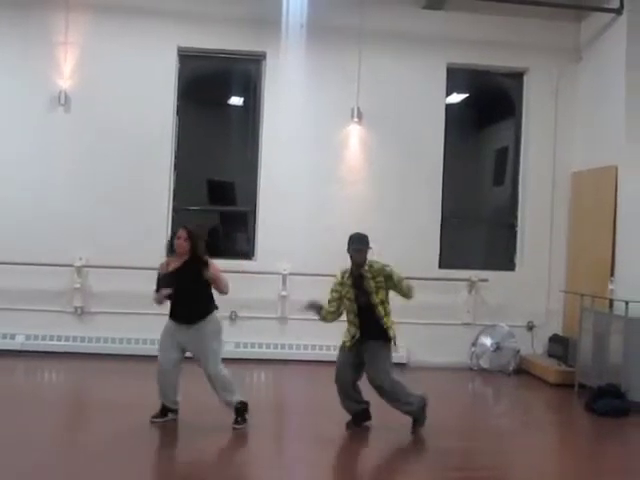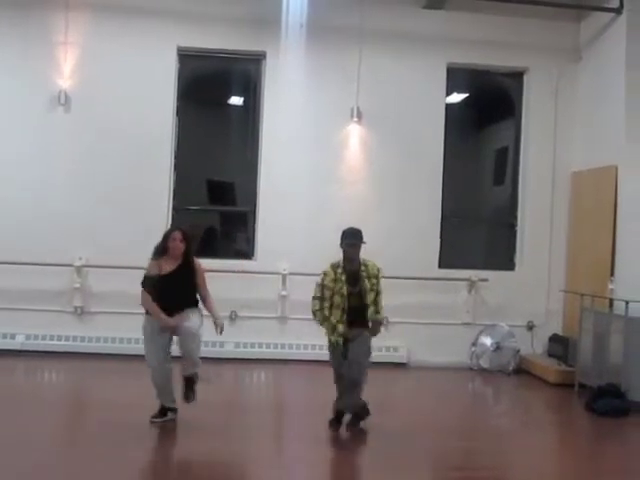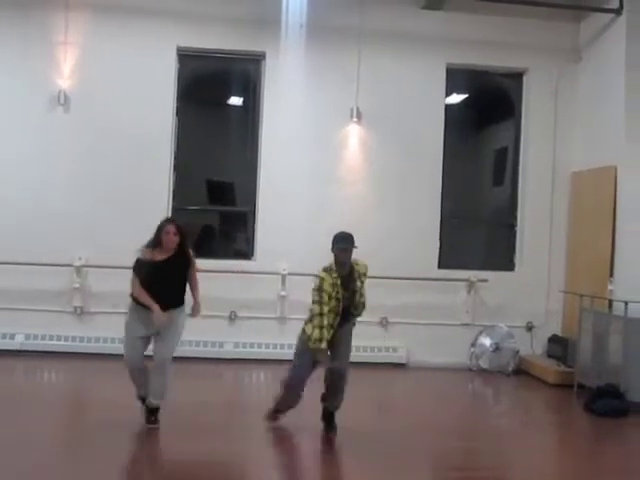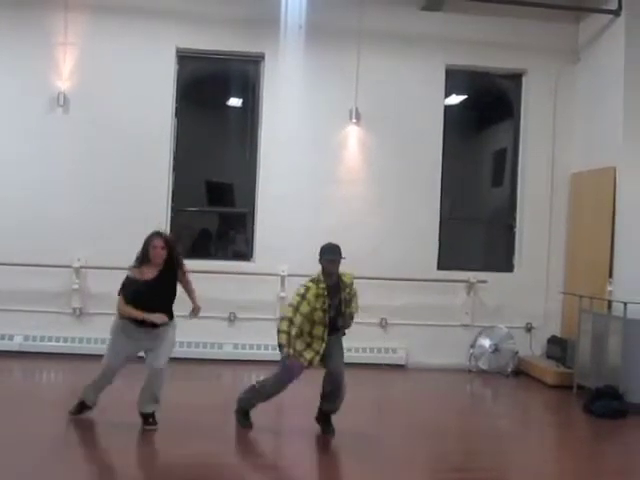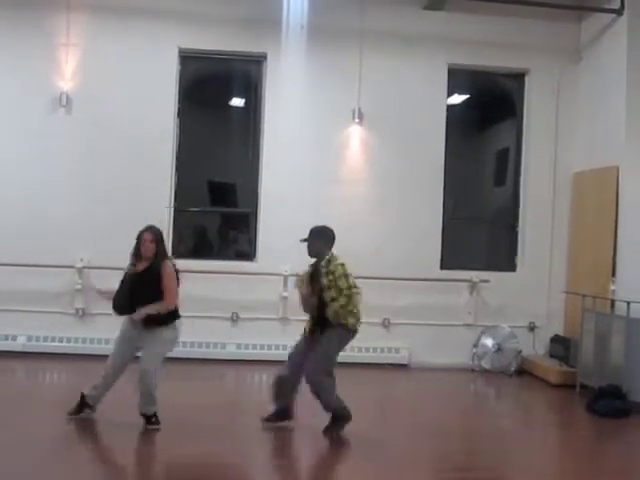
dt=0.2s
person 1, frame 1
left shoulder: (381, 271)
right shoulder: (341, 280)
left elbow: (407, 292)
right elbow: (331, 314)
left wrist: (394, 278)
right wrist: (319, 308)
left hip: (379, 335)
right hip: (355, 336)
left knee: (379, 378)
right knee: (343, 376)
left ankle: (416, 406)
right ankle: (360, 412)
person 1, frame 2
left shoulder: (373, 270)
right shoulder: (330, 274)
left elbow: (376, 297)
right elbow: (318, 310)
left wrist: (377, 321)
right wrist: (342, 330)
left hip: (362, 327)
right hip: (337, 329)
left knee: (355, 366)
right knee: (343, 372)
left ankle: (344, 409)
right ankle: (358, 407)
person 1, frame 3
left shoulder: (360, 269)
right shoulder: (325, 278)
right elbow: (318, 313)
left wrist: (360, 305)
right wrist: (319, 347)
left hip: (343, 325)
right hip: (319, 327)
left knee: (338, 370)
right knee: (300, 370)
left ankle: (329, 411)
right ankle: (284, 403)
person 1, frame 4
left shoulder: (347, 281)
right shoulder: (309, 288)
left elbow: (352, 301)
right elbow: (287, 320)
left wrist: (349, 317)
right wrist: (288, 352)
left hip: (331, 335)
right hip: (306, 339)
left knee: (336, 375)
right knee: (281, 379)
left ankle: (325, 415)
right ankle: (243, 406)
person 1, frame 5
left shoulder: (337, 267)
right shoulder: (314, 267)
left elbow: (353, 297)
right elbow: (308, 296)
left wrist: (333, 314)
right wrist: (308, 302)
left hip: (340, 327)
right hip: (320, 325)
left knee: (315, 370)
right knee: (294, 362)
left ankle: (339, 413)
right ankle: (283, 407)
person 2, frame 1
left shoulder: (201, 263)
right shoulder: (165, 267)
left elbow: (224, 290)
right elbow: (158, 299)
left wrist: (216, 276)
right wrist: (161, 295)
left hip: (205, 323)
right hip: (177, 325)
left knee: (212, 368)
right knee: (165, 366)
left ankle: (239, 407)
right ankle: (169, 407)
person 2, frame 2
left shoulder: (193, 266)
right shoulder: (155, 265)
left elbow: (203, 293)
right elbow: (145, 300)
left wrist: (215, 317)
right wrist: (166, 319)
left hip: (188, 314)
right hip: (157, 320)
left knee: (191, 331)
right knee: (156, 365)
left ankle: (190, 375)
right ankle: (168, 406)
person 2, frame 3
left shoulder: (186, 256)
right shoulder: (146, 256)
left elbow: (192, 277)
right elbow: (135, 287)
left wrist: (196, 300)
right wrist: (154, 307)
left hip: (173, 316)
right hip: (143, 312)
left knee: (162, 359)
right knee: (132, 358)
left ankle: (153, 406)
right ankle: (147, 396)
person 2, frame 4
left shoulder: (174, 268)
right shoulder: (135, 273)
left elbow: (186, 282)
right elbow: (122, 308)
left wrist: (194, 301)
right wrist: (149, 316)
left hip: (161, 331)
right hip: (129, 330)
left knee: (158, 368)
right knee: (108, 368)
left ankle: (147, 411)
right ankle: (87, 401)
person 2, frame 5
left shoulder: (165, 266)
right shoulder: (135, 266)
left elbow: (172, 303)
right elbow: (125, 294)
left wrist: (144, 311)
right wrist: (113, 296)
left hip: (163, 329)
right hip: (137, 326)
left knee: (148, 369)
right knee: (114, 365)
left ankle: (149, 412)
right ankle: (88, 401)
